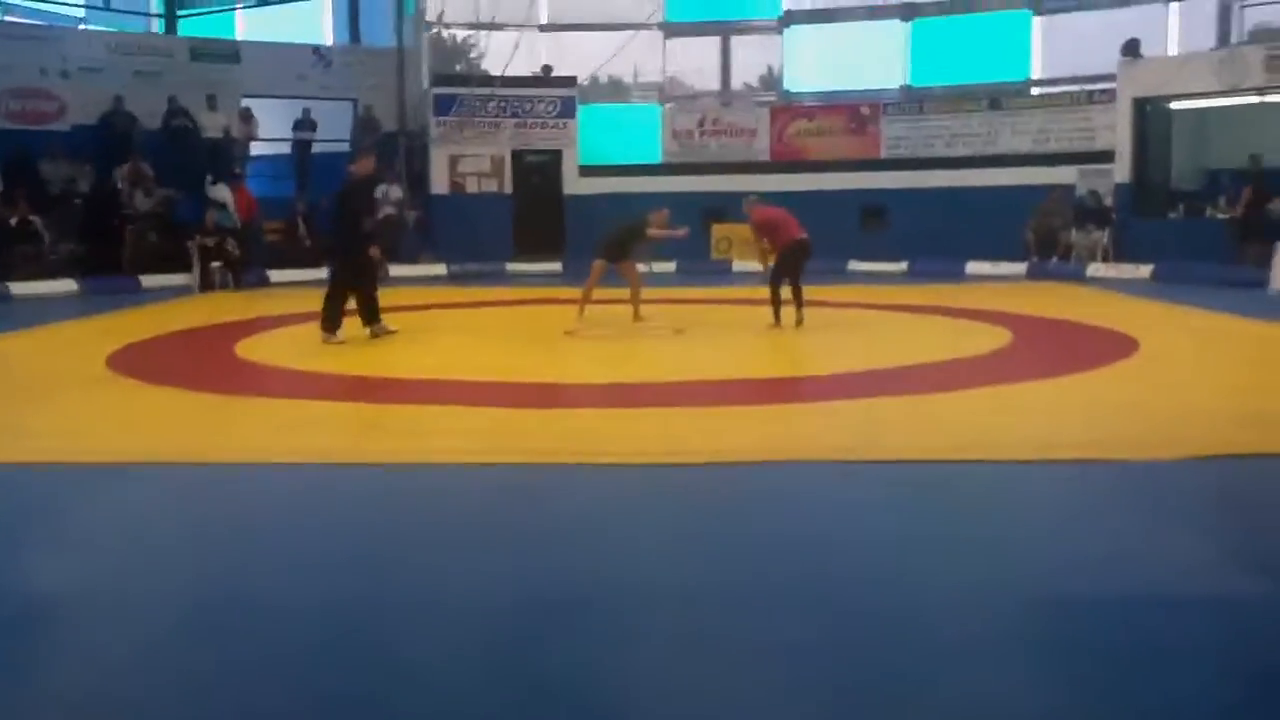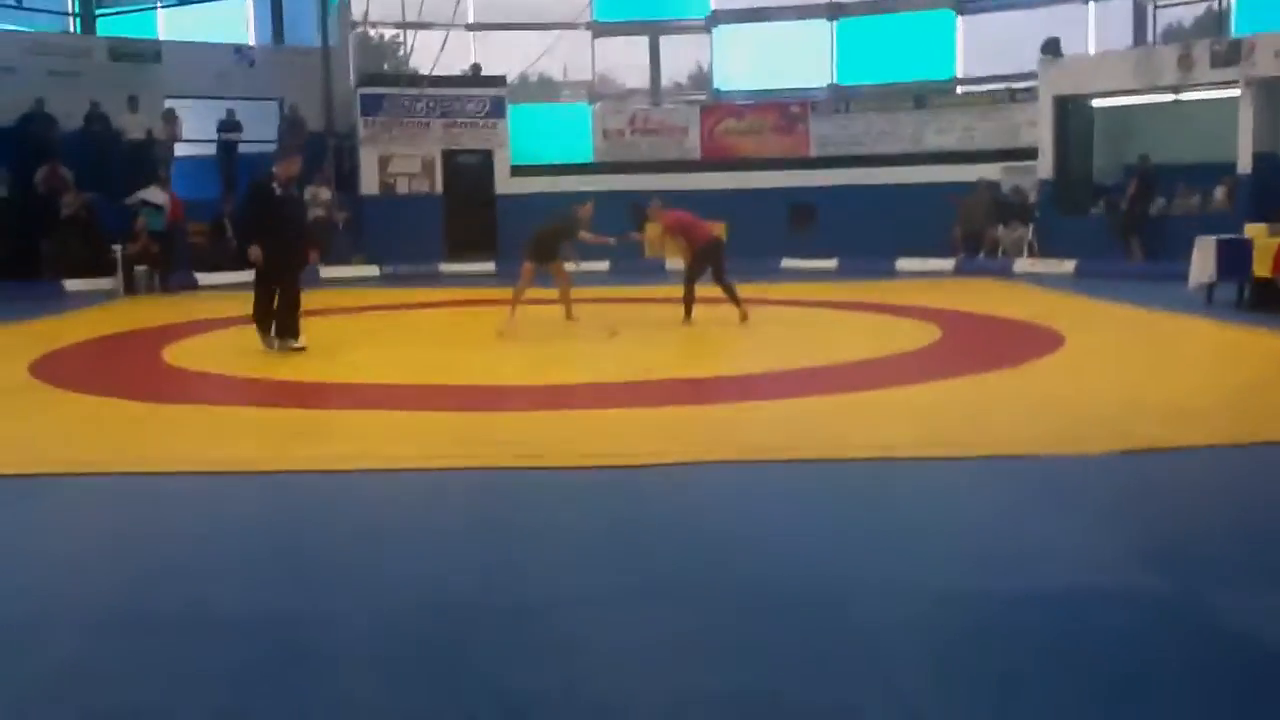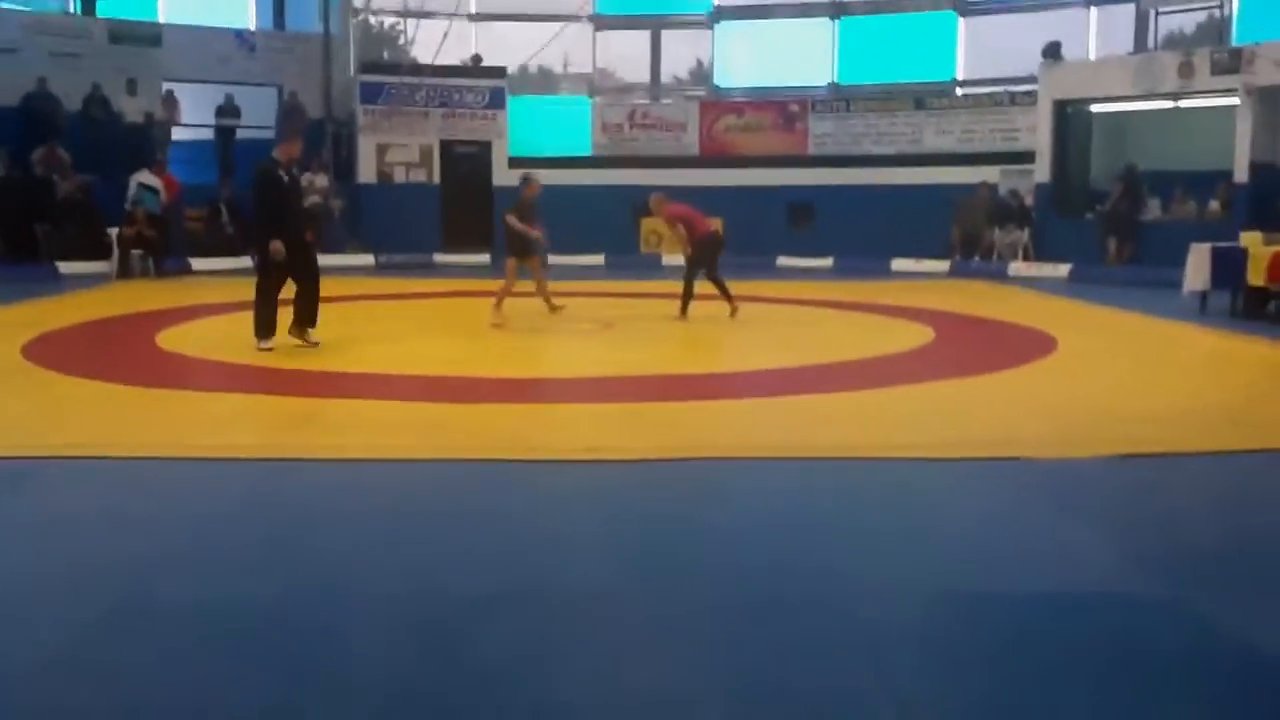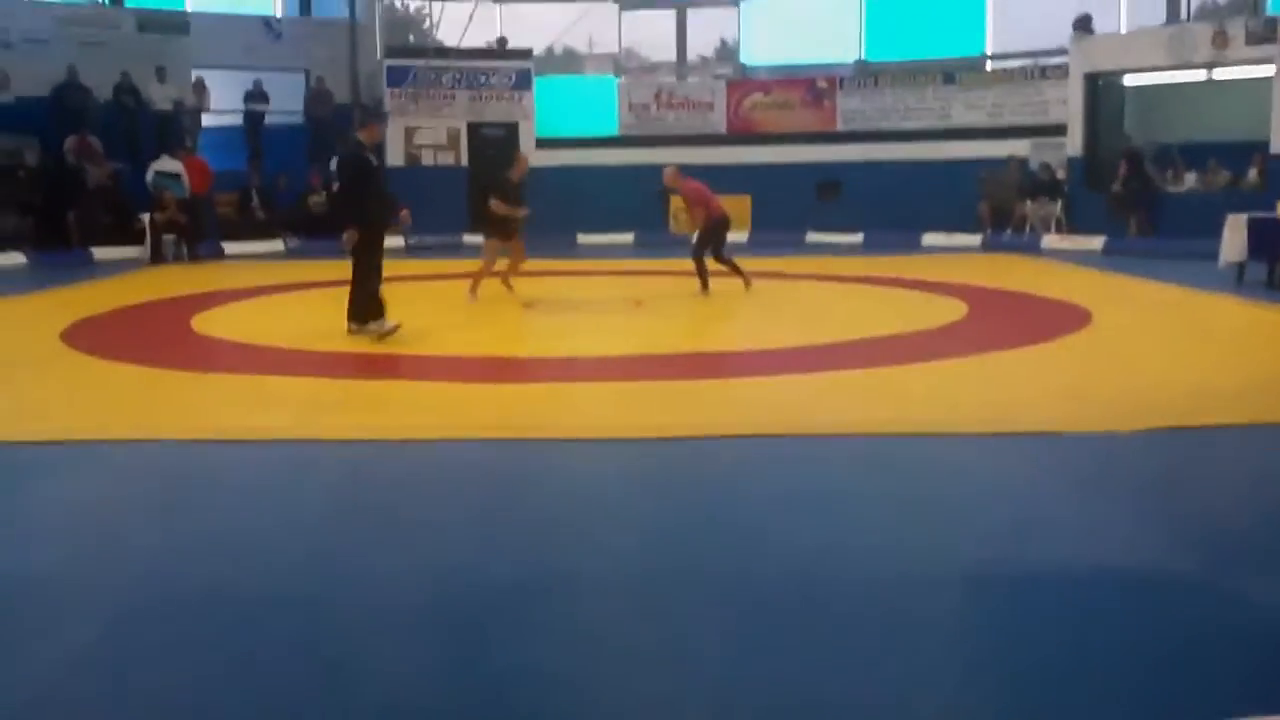
dt=0.7s
person 1, frame 1
left shoulder: (357, 183)
right shoulder: (352, 186)
right elbow: (356, 220)
left wrist: (369, 244)
right wrist: (369, 245)
left hip: (355, 244)
right hip: (348, 245)
left knee: (366, 283)
right knee: (340, 287)
left ankle: (374, 323)
right ankle: (329, 329)
person 1, frame 2
left shoulder: (293, 189)
right shoulder: (262, 186)
left elbow: (300, 221)
right elbow: (250, 217)
left wrist: (309, 247)
right wrist: (253, 244)
left hip: (290, 251)
right hip: (267, 251)
left knee: (290, 294)
right knee: (265, 293)
left ankle: (287, 336)
right ankle: (266, 333)
person 1, frame 3
left shoulder: (291, 170)
right shoulder: (266, 172)
right elbow: (260, 211)
left wrist: (303, 232)
right wrist: (272, 239)
left hip: (295, 238)
right hip: (274, 242)
left knee: (310, 280)
right knee: (268, 288)
left ankle: (301, 327)
right ankle: (264, 335)
person 1, frame 4
left shoulder: (370, 153)
right shoulder: (352, 155)
right elbow: (345, 194)
left wrist: (397, 209)
right wrist: (349, 226)
left hip: (373, 224)
right hip: (361, 226)
left knee: (366, 271)
right knee: (369, 271)
left ankle: (358, 321)
right ankle: (376, 321)
